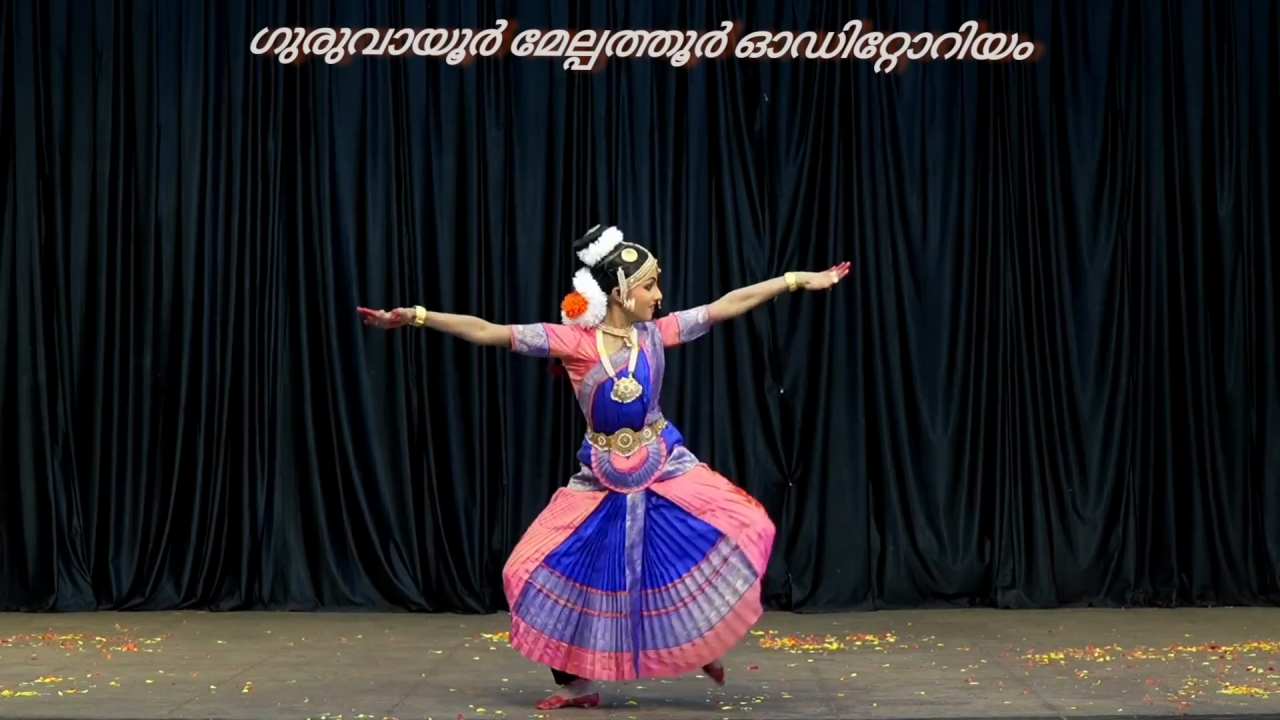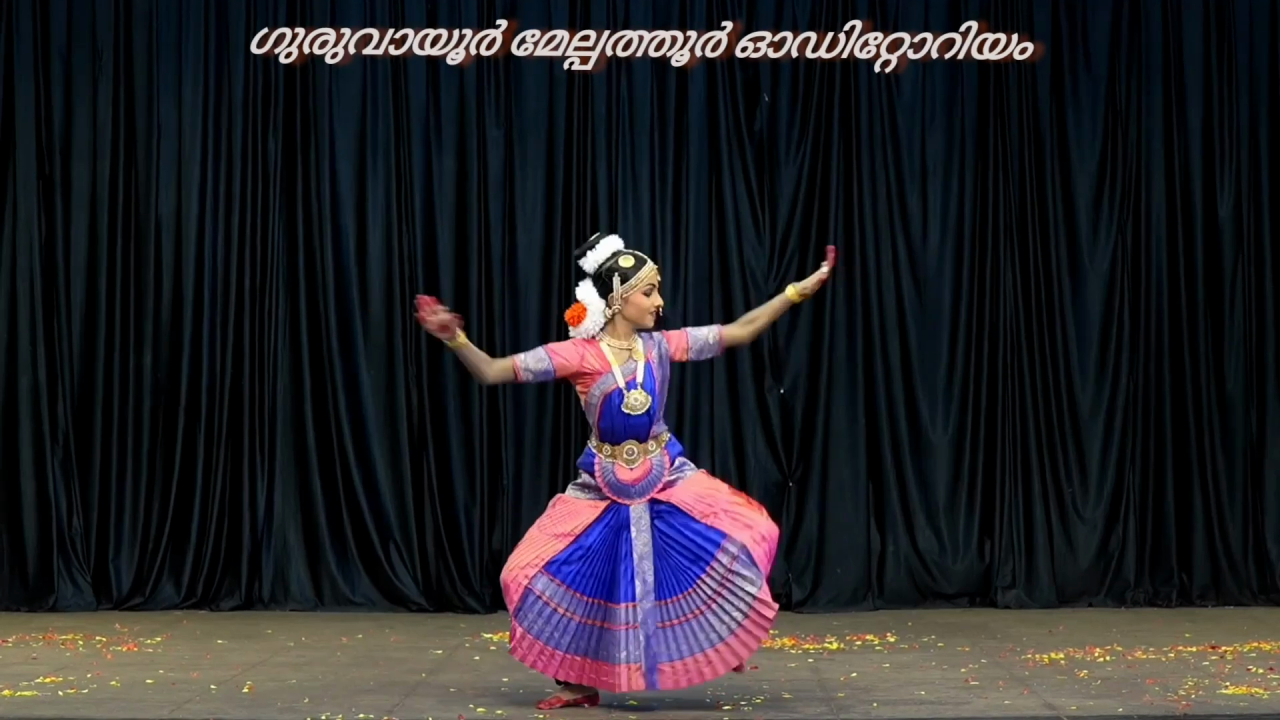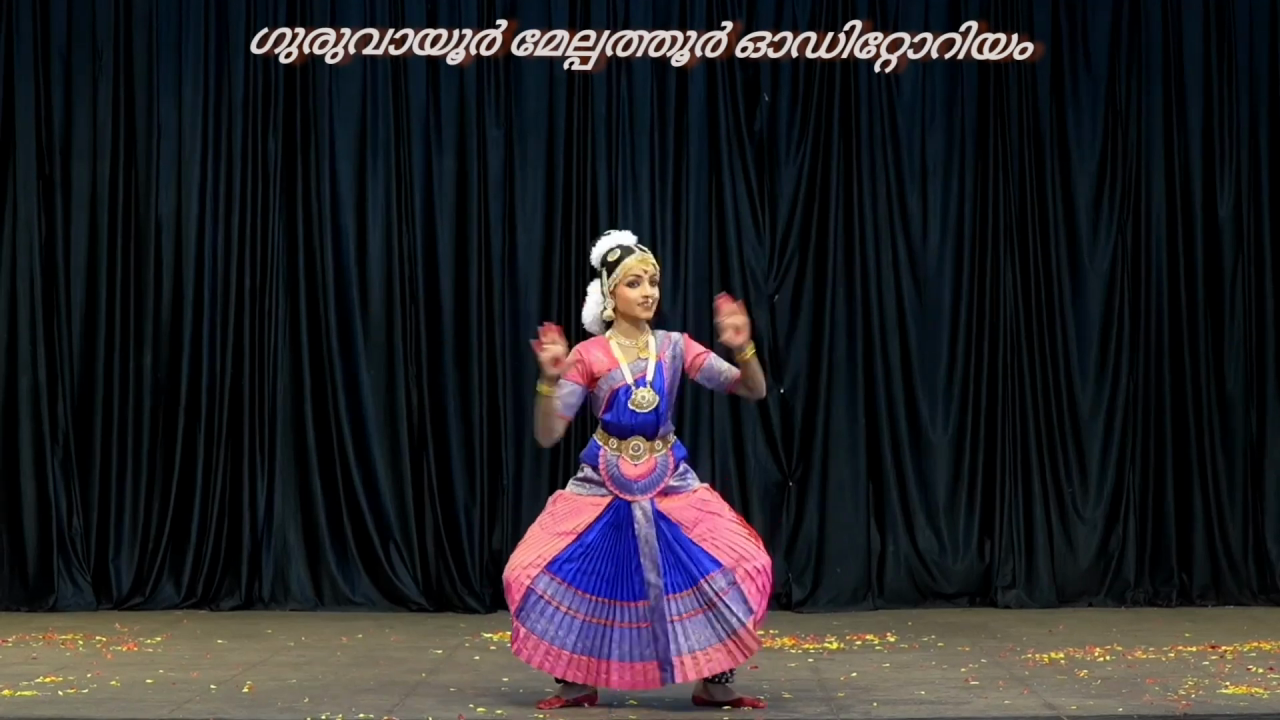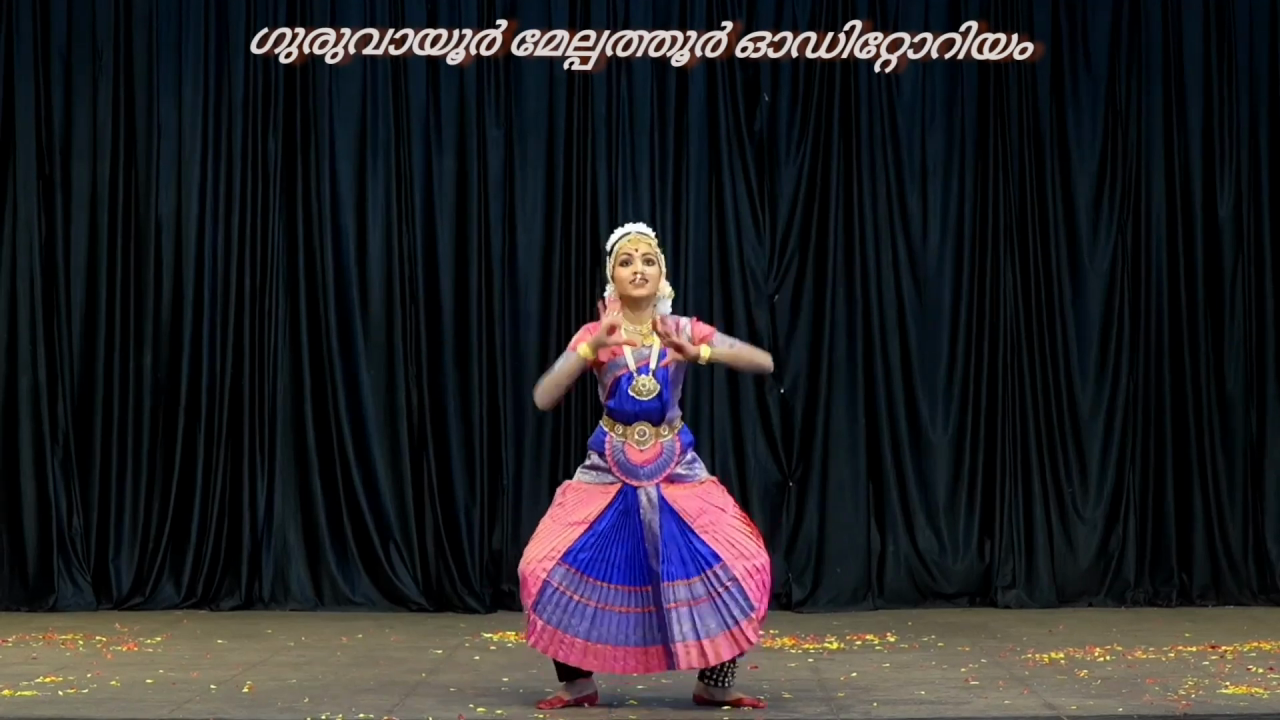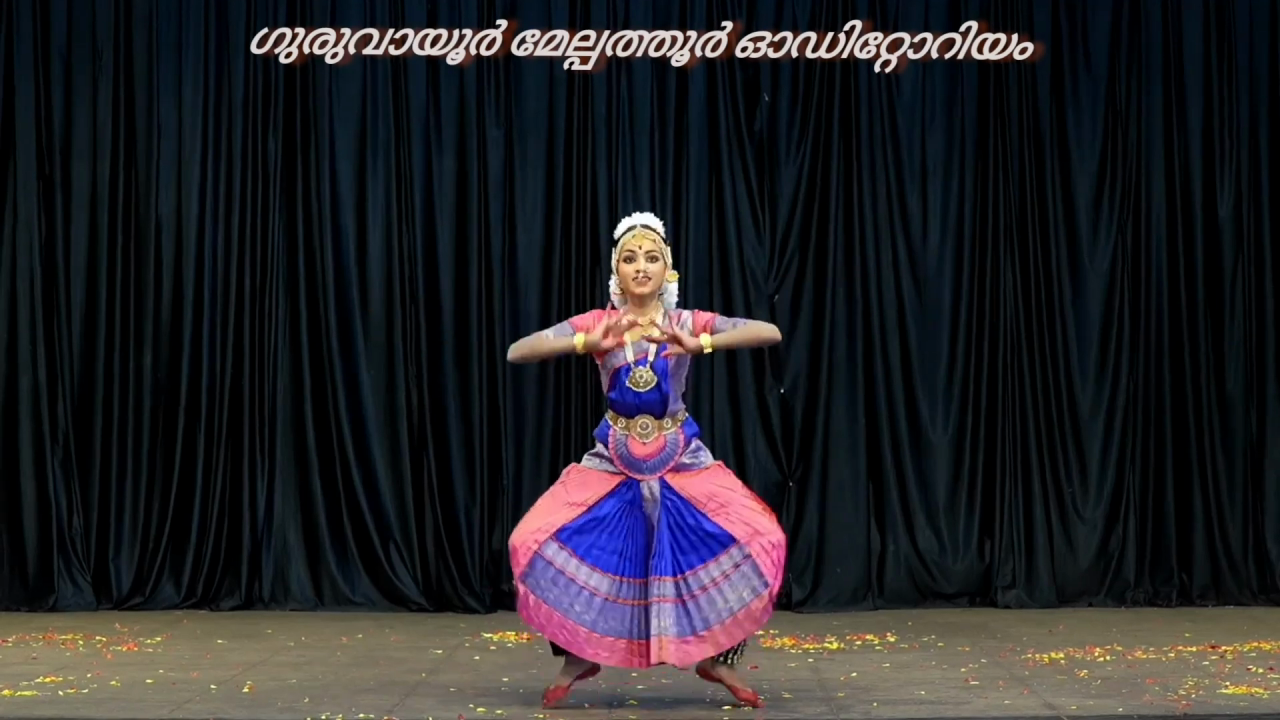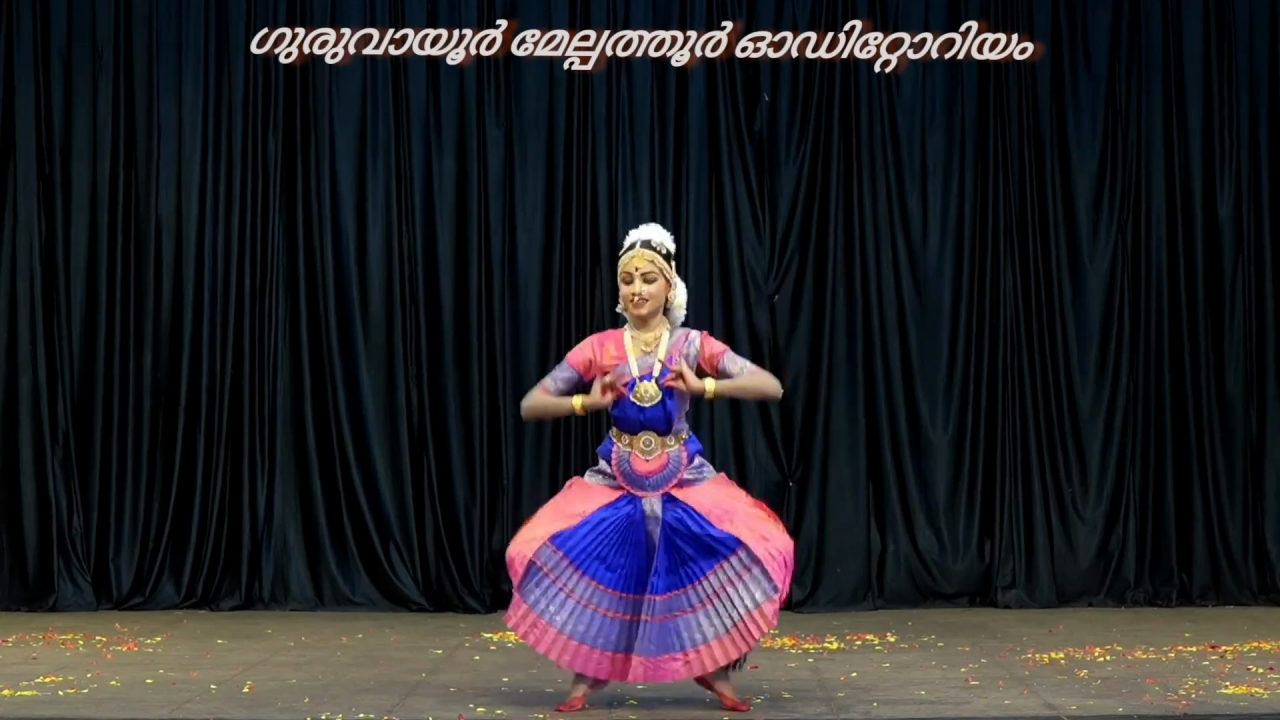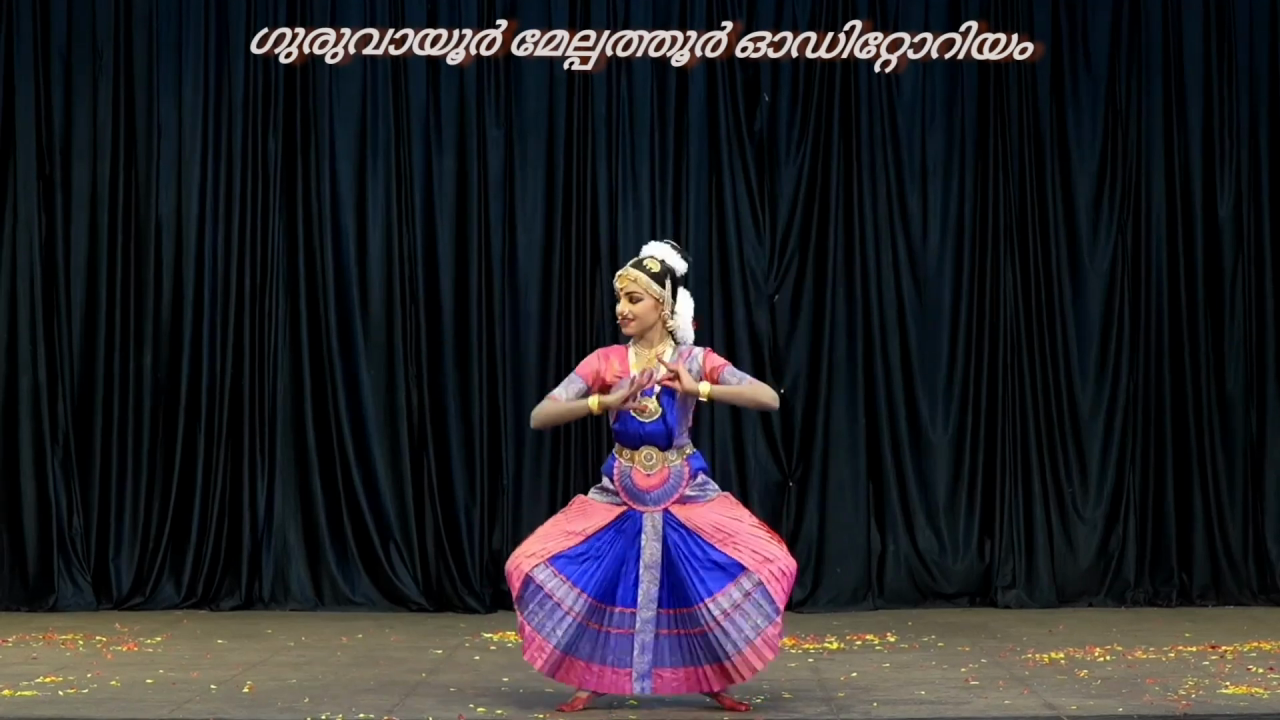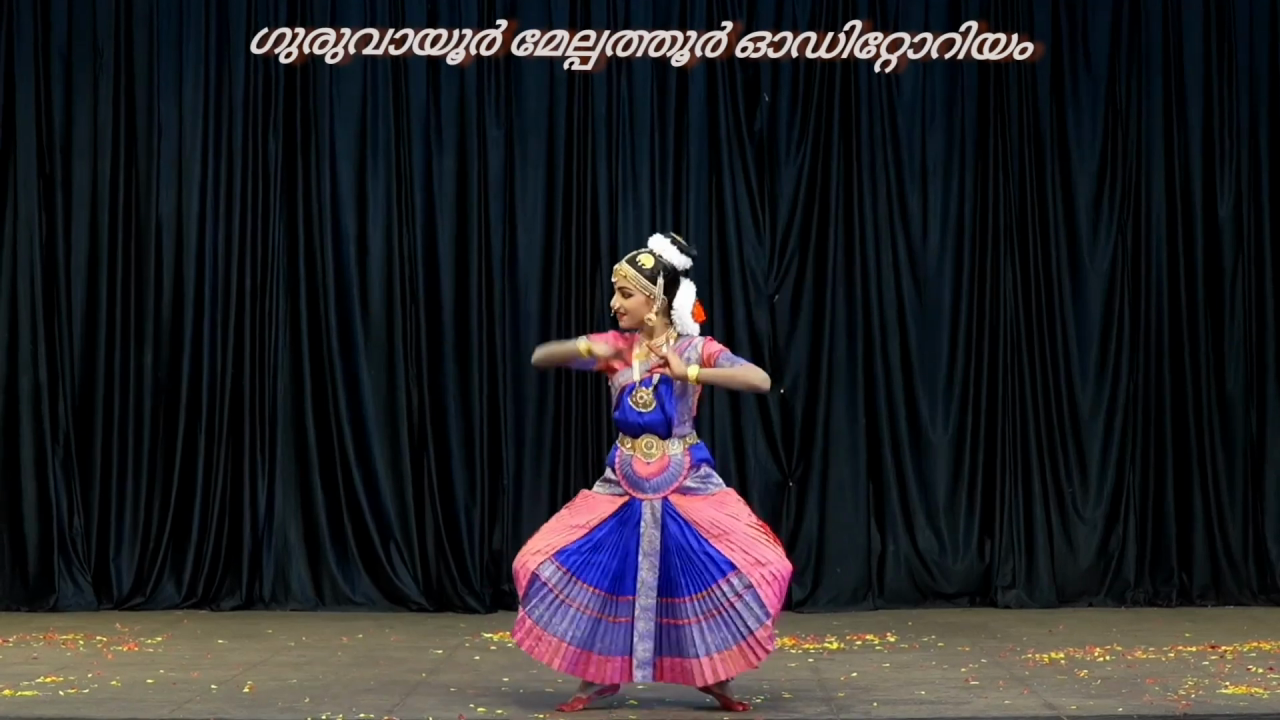
dt=0.1s
person 1, frame 1
left shoulder: (657, 333)
right shoulder: (570, 340)
left elbow: (728, 305)
right elbow: (487, 332)
left wrist: (799, 279)
right wrist: (418, 316)
left hip: (667, 470)
right hip: (601, 479)
left knee: (740, 534)
right knee: (540, 572)
left ankle: (699, 646)
right ankle: (578, 683)
person 1, frame 2
left shoulder: (663, 344)
right shoulder: (575, 354)
left elbow: (739, 331)
right elbow: (492, 371)
left wrist: (801, 288)
right wrist: (454, 337)
left hip: (669, 480)
right hip: (602, 489)
left knee: (744, 538)
right knee: (535, 577)
left ankle: (707, 656)
right ankle: (579, 683)
person 1, frame 3
left shoulder: (676, 347)
right shoulder: (587, 355)
left elbow: (753, 391)
right elbow: (547, 436)
left wrist: (742, 350)
right wrist: (550, 381)
left hip: (668, 484)
right hip: (602, 487)
left knee: (733, 567)
right knee: (539, 577)
left ankle: (713, 683)
right ankle: (577, 684)
person 1, frame 4
left shoulder: (685, 331)
right shoulder: (595, 335)
left elbow: (764, 362)
right elbow: (543, 400)
left wrist: (698, 354)
right wrist: (588, 356)
left hip: (675, 471)
right hip: (607, 472)
left knee: (728, 564)
right knee: (561, 570)
left ankle: (714, 684)
right ankle: (578, 683)
person 1, frame 5
left shoulder: (687, 323)
right shoulder: (596, 325)
left elbow: (771, 334)
right elbow: (516, 353)
left wrist: (696, 345)
right wrist: (586, 341)
left hip: (680, 462)
right hip: (612, 464)
left knee: (750, 543)
right knee: (543, 545)
left ankle: (715, 659)
right ankle: (578, 659)
person 1, frame 6
left shoulder: (694, 346)
right shoulder: (598, 348)
left elbow: (772, 388)
right elbow: (530, 406)
left wrist: (703, 386)
right wrist: (586, 402)
left hip: (684, 479)
right hip: (615, 480)
left knee: (763, 550)
right knee: (539, 555)
left ankle: (712, 670)
right ankle: (590, 672)
person 1, frame 7
left shoulder: (697, 361)
right shoulder: (604, 362)
left elbow: (770, 398)
right elbow: (540, 416)
left wrist: (698, 389)
right wrist: (603, 401)
left hip: (686, 496)
right hip: (617, 497)
left knee: (765, 569)
right knee: (538, 570)
left ankle: (717, 680)
right ankle: (593, 679)
person 1, frame 8
left shoulder: (694, 348)
right shoulder: (614, 345)
left elbow: (760, 381)
right elbow: (541, 358)
left wrist: (686, 372)
right wrist: (595, 350)
left hip: (688, 487)
right hip: (621, 486)
left knee: (755, 572)
right knee: (545, 566)
left ankle: (716, 677)
right ankle: (598, 675)
